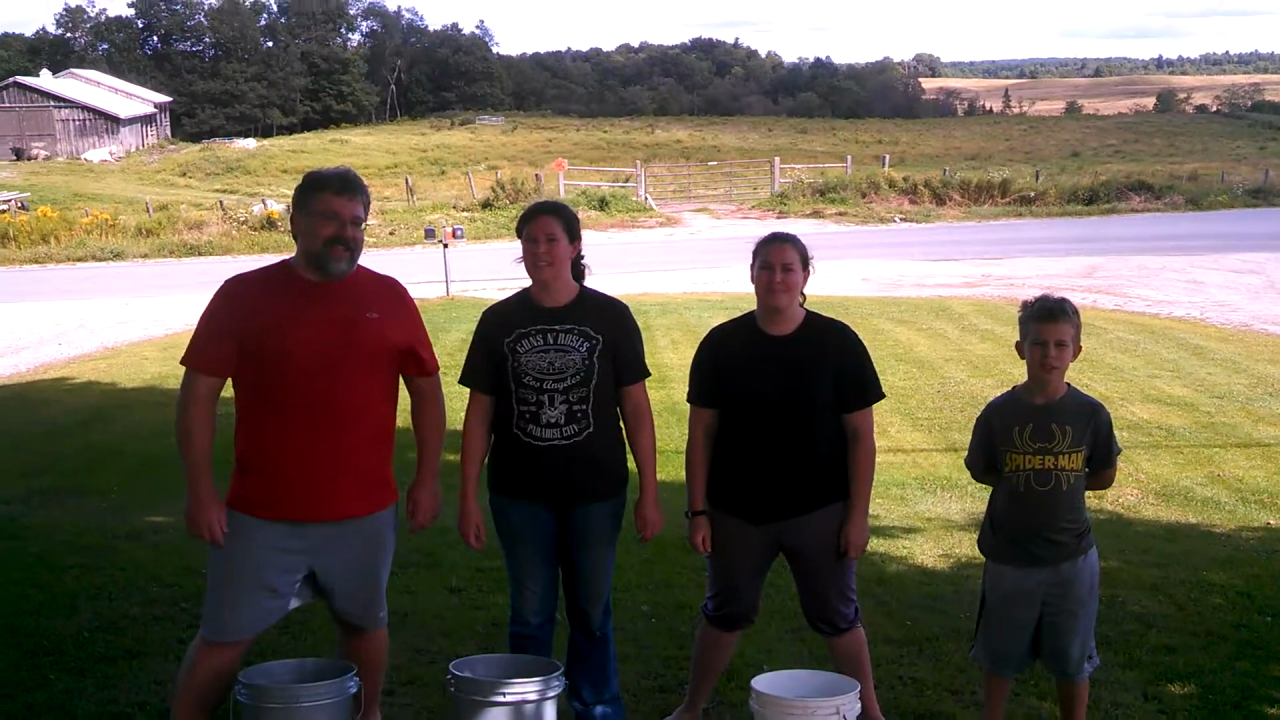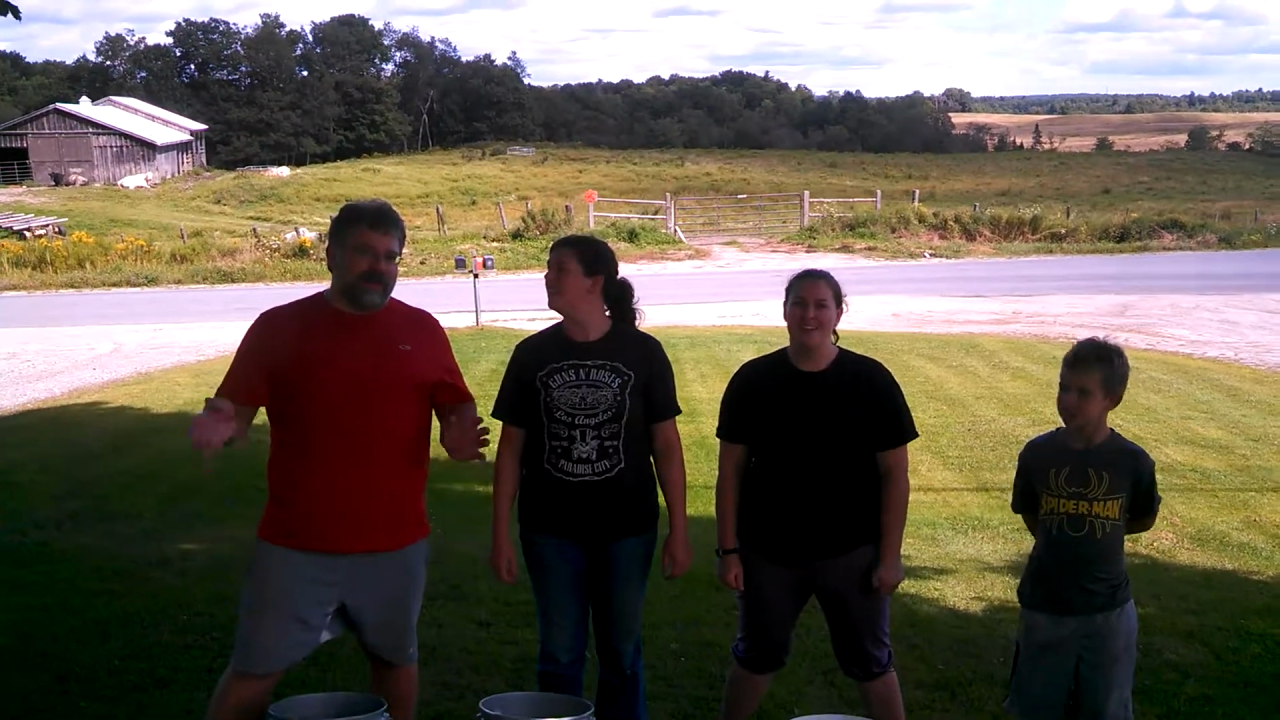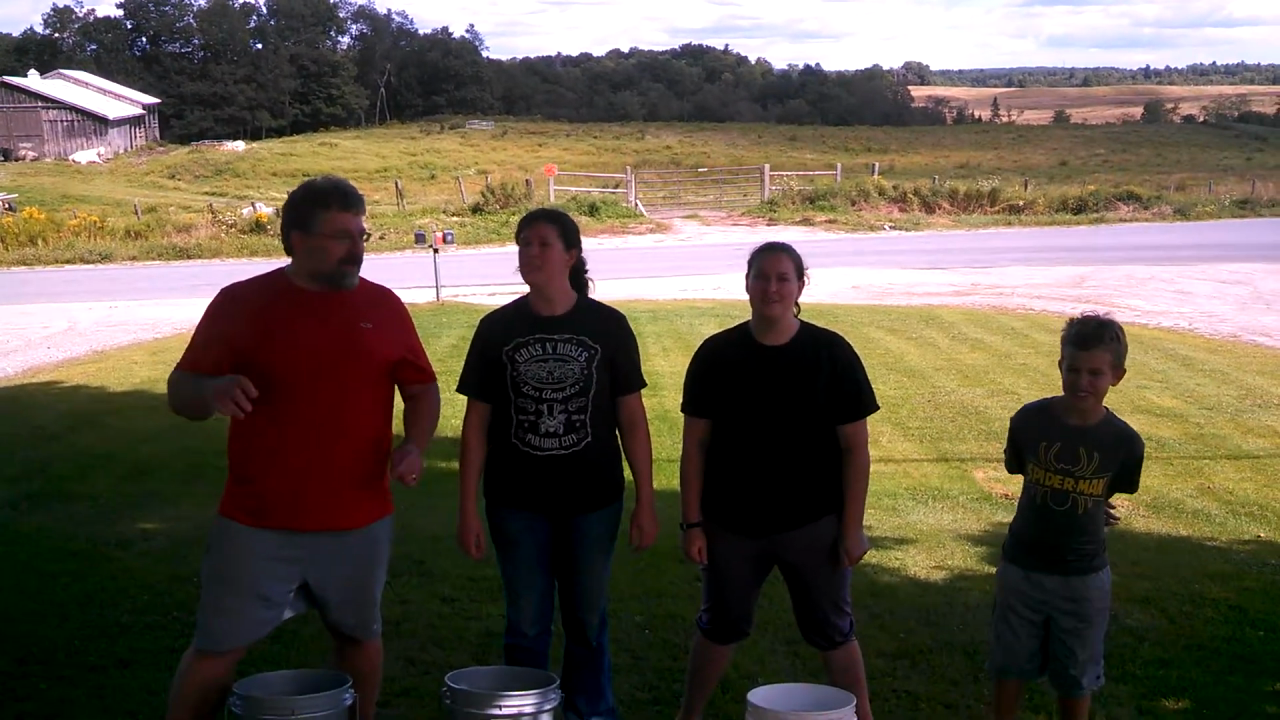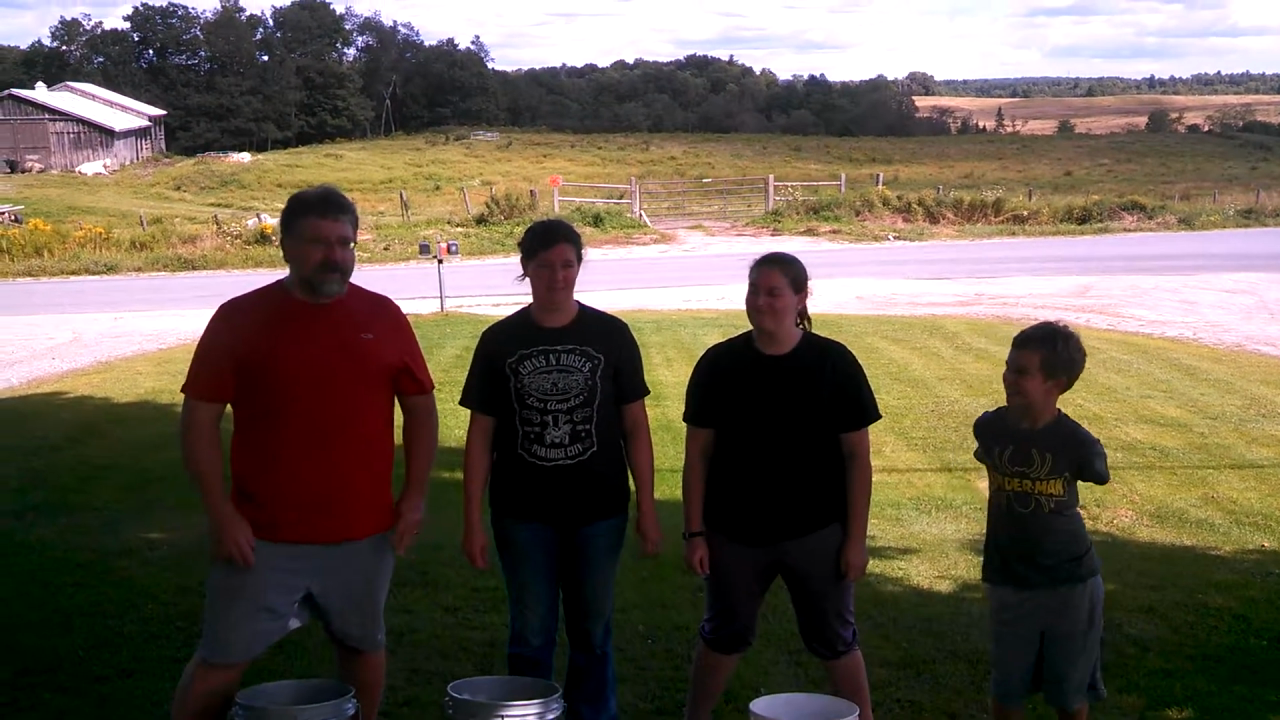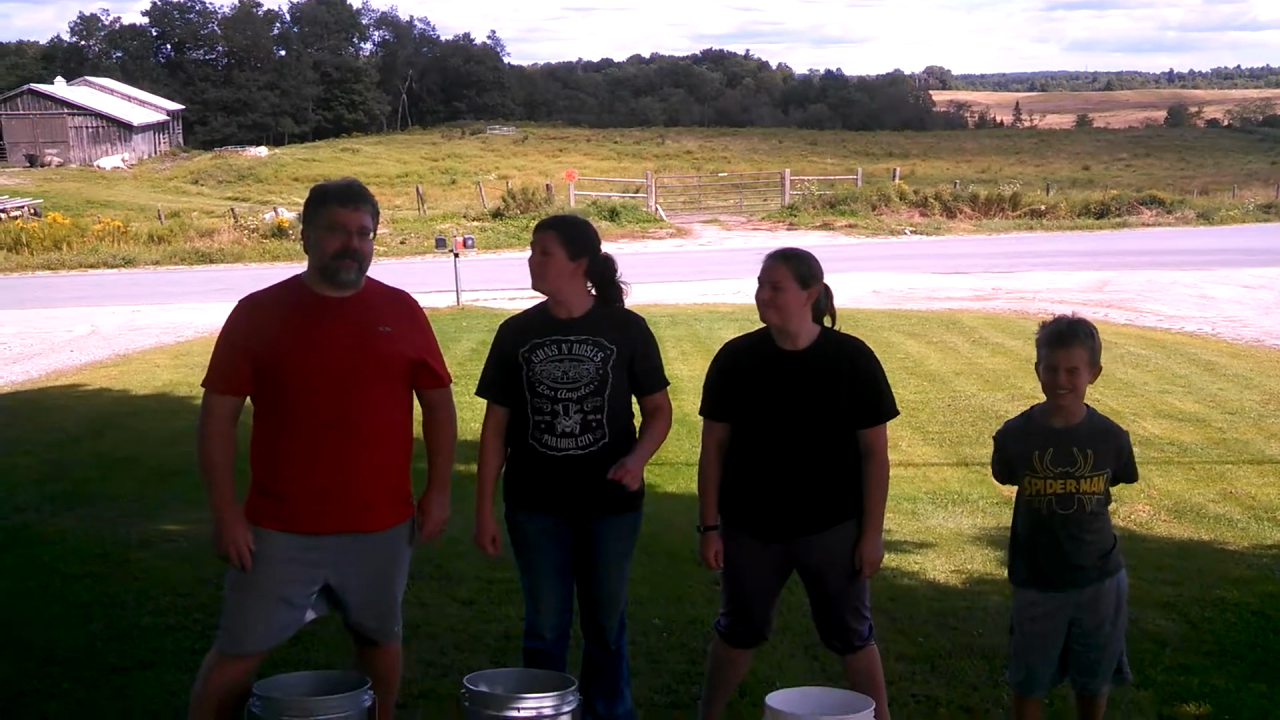
dt=1s
person 1, frame 1
left shoulder: (389, 297)
right shoulder: (243, 295)
left elbow: (425, 387)
right elbow: (199, 392)
left wrist: (427, 477)
right wrist: (200, 490)
left hip: (364, 511)
right hip: (261, 514)
left knee: (364, 623)
right knee: (223, 637)
person 1, frame 2
left shoulder: (422, 330)
right shoulder: (278, 327)
left elbow: (458, 408)
right elbow: (235, 411)
left wrist: (459, 433)
right wrist: (222, 426)
left hip: (395, 543)
right hip: (294, 545)
left knee: (394, 657)
right knee: (255, 668)
person 1, frame 3
left shoulder: (382, 306)
right shoulder: (240, 303)
left elbow: (422, 386)
right elbow: (181, 395)
left wrist: (415, 443)
right wrist: (214, 389)
left hip: (359, 520)
right hip: (258, 522)
left knee: (359, 634)
right knee: (216, 646)
person 1, frame 4
left shoulder: (383, 315)
right shoulder: (239, 319)
left elbow: (419, 405)
right elbow: (199, 419)
left wrist: (414, 495)
right wrist: (222, 513)
left hip: (361, 531)
right hip: (263, 535)
left knee: (363, 645)
right knee: (221, 659)
person 1, frame 5
left shoulder: (401, 310)
right shoulder: (258, 312)
left elbow: (437, 400)
right elbow: (219, 413)
left wrist: (438, 490)
right wrist: (226, 511)
left hip: (380, 523)
right hip: (280, 527)
left knee: (379, 636)
right knee: (238, 650)
person 2, frame 1
left shoulder: (610, 316)
right shoulder: (499, 320)
left elbow: (635, 406)
right elbow: (480, 411)
left wrist: (649, 492)
right wrist: (468, 496)
left hip: (595, 490)
right hip: (520, 492)
left knee: (591, 611)
right knee: (530, 612)
person 2, frame 2
left shoulder: (643, 352)
right shoulder: (532, 354)
left elbow: (666, 444)
right elbow: (511, 446)
left wrist: (679, 529)
right wrist: (500, 532)
left hip: (626, 528)
right hip: (550, 530)
left knee: (621, 650)
right knee: (560, 650)
person 2, frame 3
left shoulder: (607, 325)
right shoulder: (497, 329)
left elbow: (631, 416)
right elbow: (477, 421)
left wrist: (645, 501)
right wrist: (467, 507)
left hip: (592, 500)
right hip: (517, 502)
left knee: (587, 621)
right knee: (526, 624)
person 2, frame 4
left shoulder: (611, 335)
right shoulder: (499, 341)
left elbow: (635, 424)
right elbow: (481, 434)
left wrist: (646, 508)
right wrist: (473, 520)
left hip: (598, 512)
right hip: (523, 514)
left knee: (591, 631)
right knee: (530, 634)
person 2, frame 5
left shoulder: (626, 328)
right shoulder: (516, 332)
left elbow: (659, 408)
right elbow: (496, 423)
left wrist: (639, 457)
right wrist: (484, 507)
left hip: (610, 504)
right hip: (535, 505)
left knee: (605, 624)
right knee: (544, 626)
person 3, frame 1
left shoulder: (837, 342)
right shoulder: (722, 344)
left elbow: (860, 434)
right elbow: (702, 432)
left wrist: (858, 514)
right wrist: (698, 510)
left hip: (820, 510)
right hip: (738, 510)
left knee: (838, 618)
right knee: (724, 613)
person 3, frame 2
left shoulder: (871, 380)
right shoulder: (753, 380)
left elbow: (894, 473)
right elbow: (731, 469)
left wrist: (889, 555)
right wrist: (729, 549)
left hip: (852, 552)
right hip: (769, 552)
left knee: (870, 661)
right knee: (756, 655)
person 3, frame 3
left shoulder: (832, 353)
right shoulder: (716, 354)
left elbow: (854, 446)
right elbow: (695, 443)
left wrist: (852, 526)
right wrist: (692, 522)
left hip: (813, 522)
right hip: (732, 523)
left knee: (833, 630)
right knee: (719, 627)
person 3, frame 4
left shoulder: (834, 363)
right shoulder: (719, 364)
left elbow: (857, 456)
right elbow: (698, 453)
left wrist: (856, 537)
right wrist: (695, 531)
left hip: (817, 532)
right hip: (735, 533)
left knee: (835, 641)
right knee: (722, 636)
person 3, frame 5
left shoulder: (852, 358)
right shoulder: (735, 358)
left elbow: (874, 451)
right elbow: (714, 446)
left wrist: (872, 532)
right wrist: (710, 525)
left hip: (833, 527)
right hip: (750, 527)
left knee: (851, 635)
right knee: (738, 630)
person 4, frame 1
left shoulder: (1090, 413)
right shoulder: (999, 412)
left elbow: (1105, 477)
right elbow: (980, 472)
left wrist: (1061, 487)
right wrist: (1022, 487)
left hip: (1072, 557)
right hip: (1009, 556)
left knee: (1073, 660)
right knee: (1000, 656)
person 4, frame 2
left shoulder: (1133, 461)
right shoulder: (1038, 453)
left elbow: (1144, 520)
left wrist: (1101, 533)
right wrist: (1062, 543)
left hip: (1109, 608)
right hip: (1044, 605)
person 4, frame 3
left shoulder: (1124, 442)
right shoulder: (1029, 419)
left elbow: (1110, 493)
right wrist: (1050, 510)
left hip: (1083, 575)
right hip: (1022, 566)
left knee: (1076, 673)
right knee: (1010, 664)
person 4, frame 4
left shoulder: (1076, 441)
right shoulder: (988, 427)
left elbow: (1101, 475)
left hip: (1071, 579)
right hip: (1010, 579)
left knee: (1072, 682)
right knee: (1009, 680)
person 4, frame 5
left shoulder: (1110, 436)
right shoulder: (1014, 435)
left wrist: (1076, 498)
right wrist: (1049, 495)
left hip: (1099, 576)
right hip: (1036, 579)
left knee: (1094, 676)
right knee: (1029, 676)
